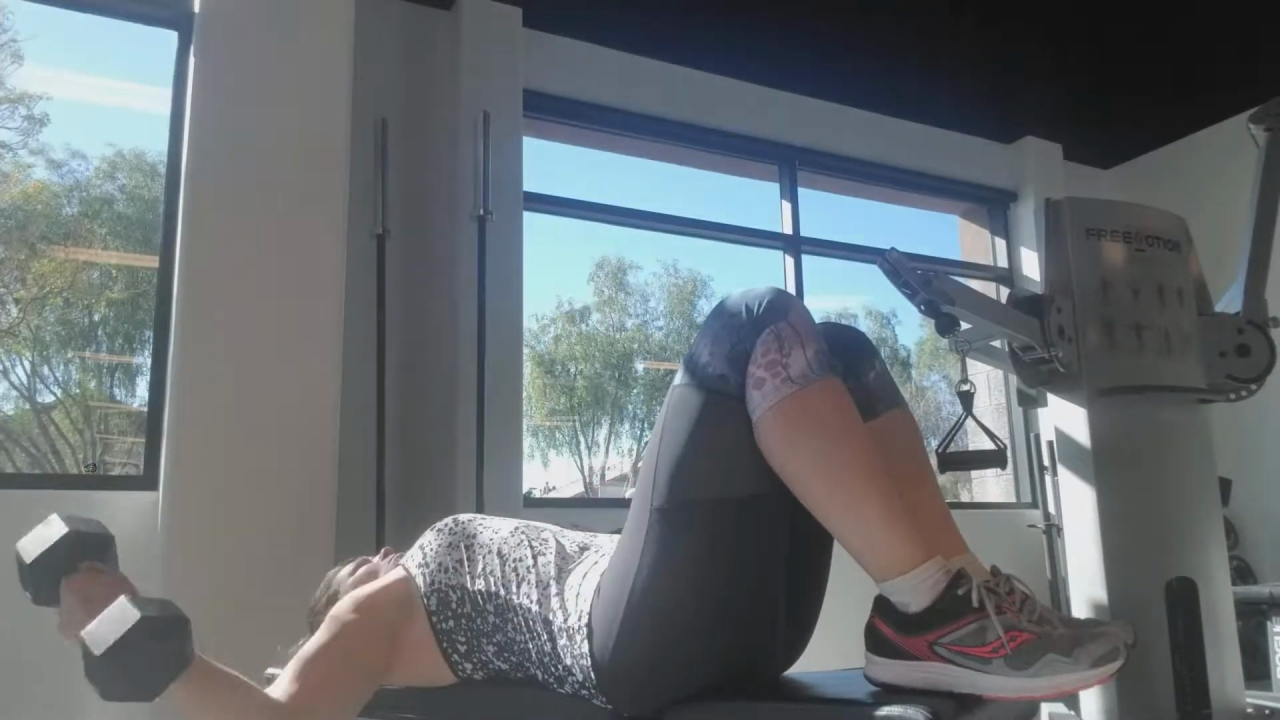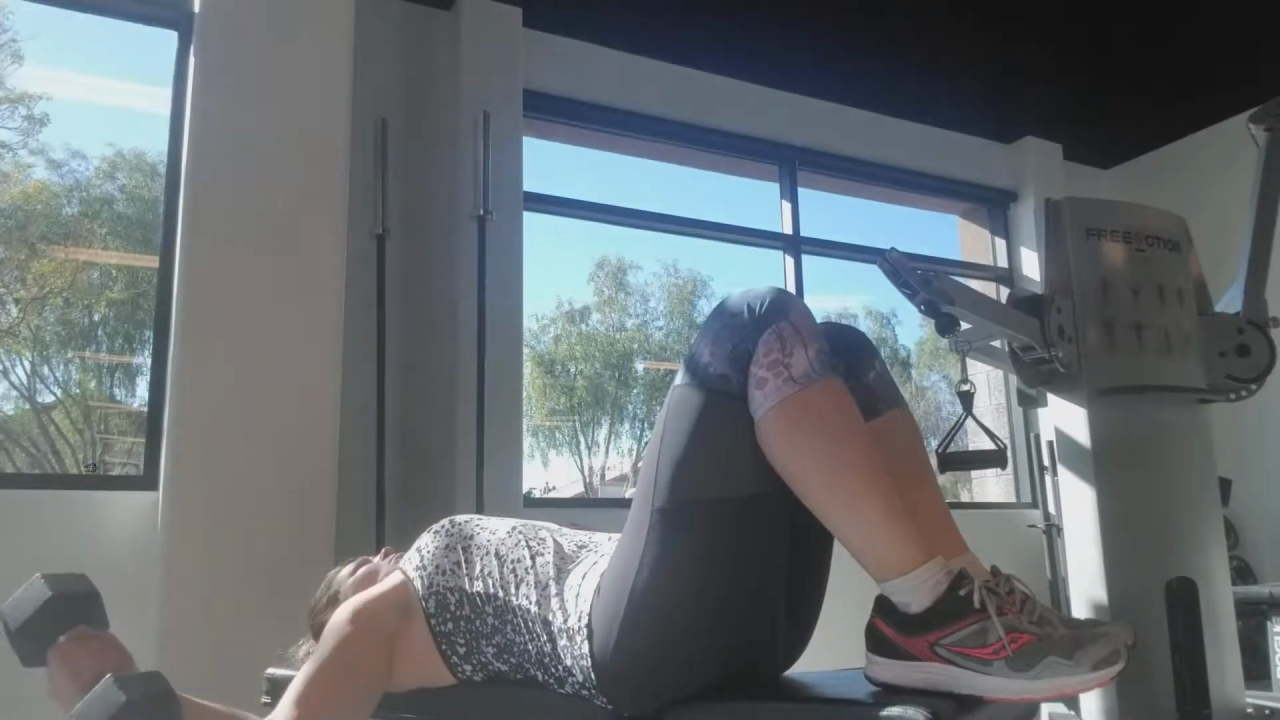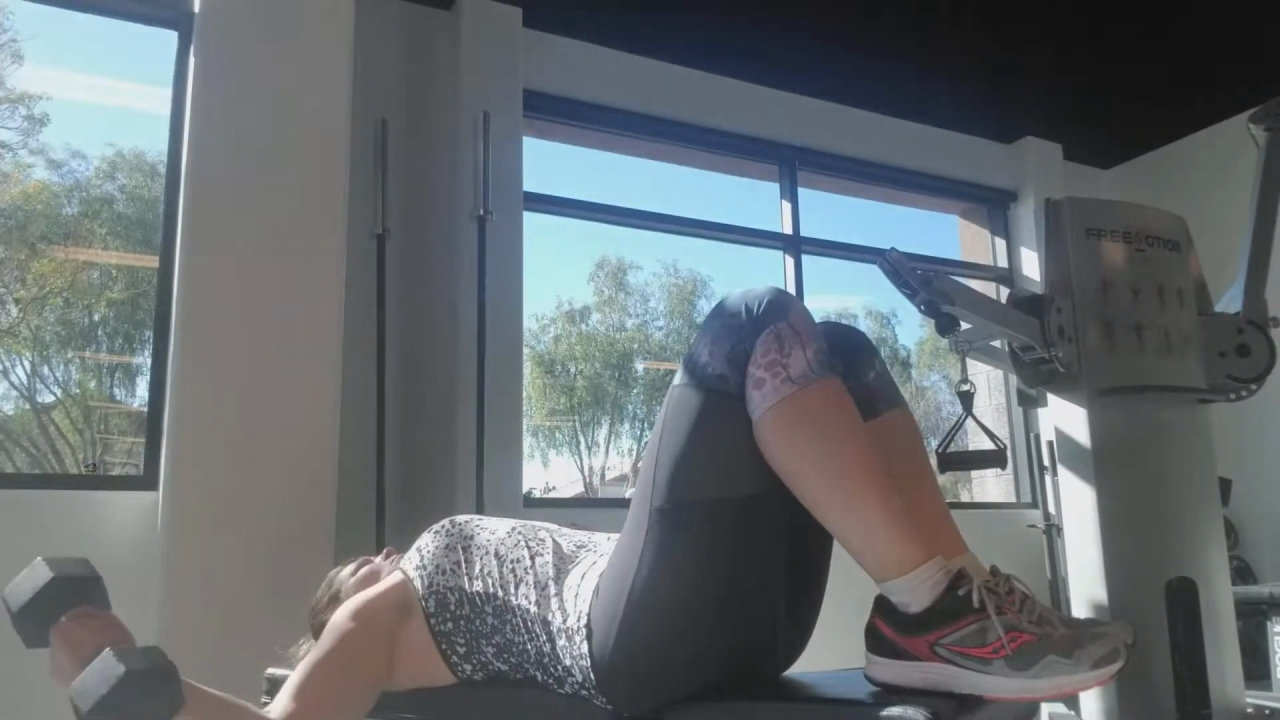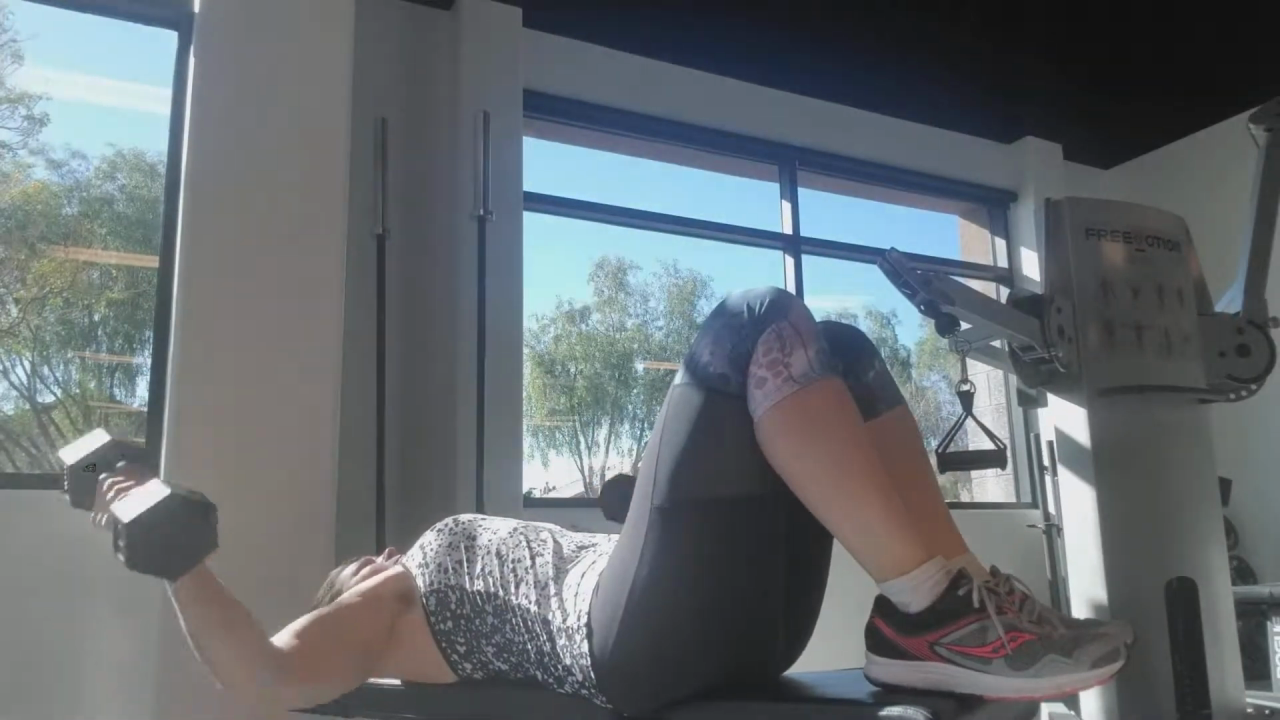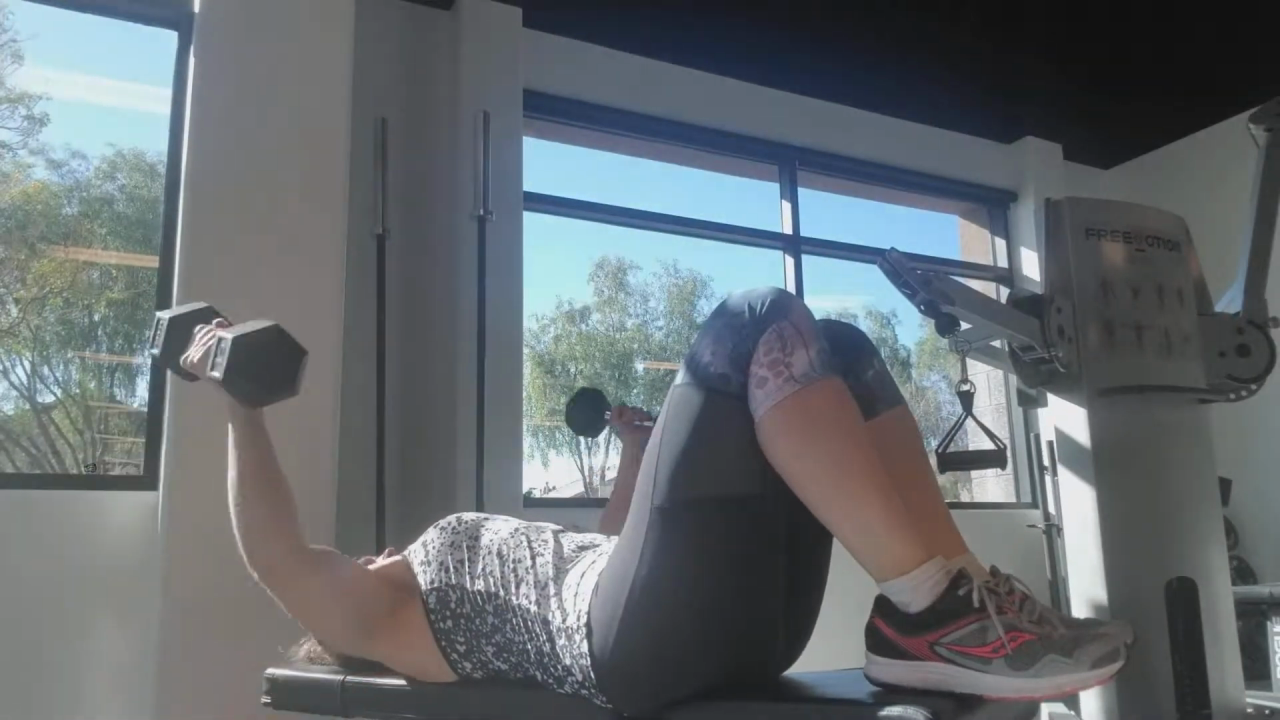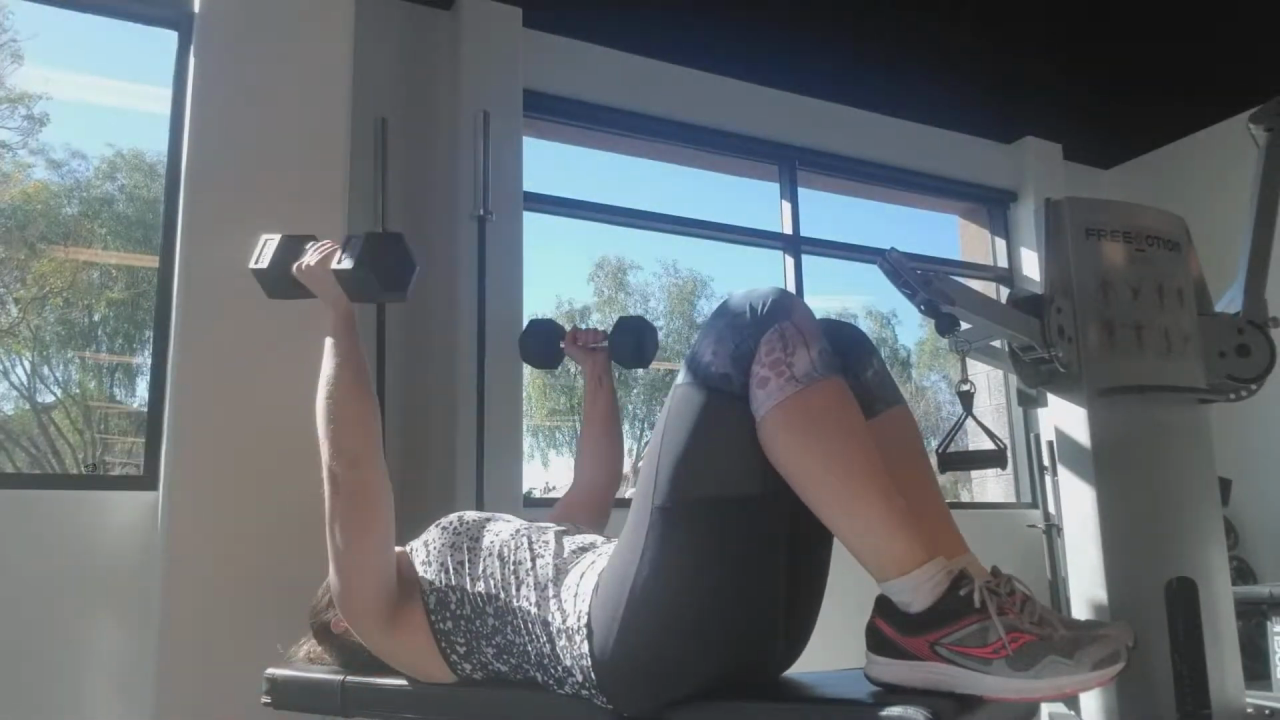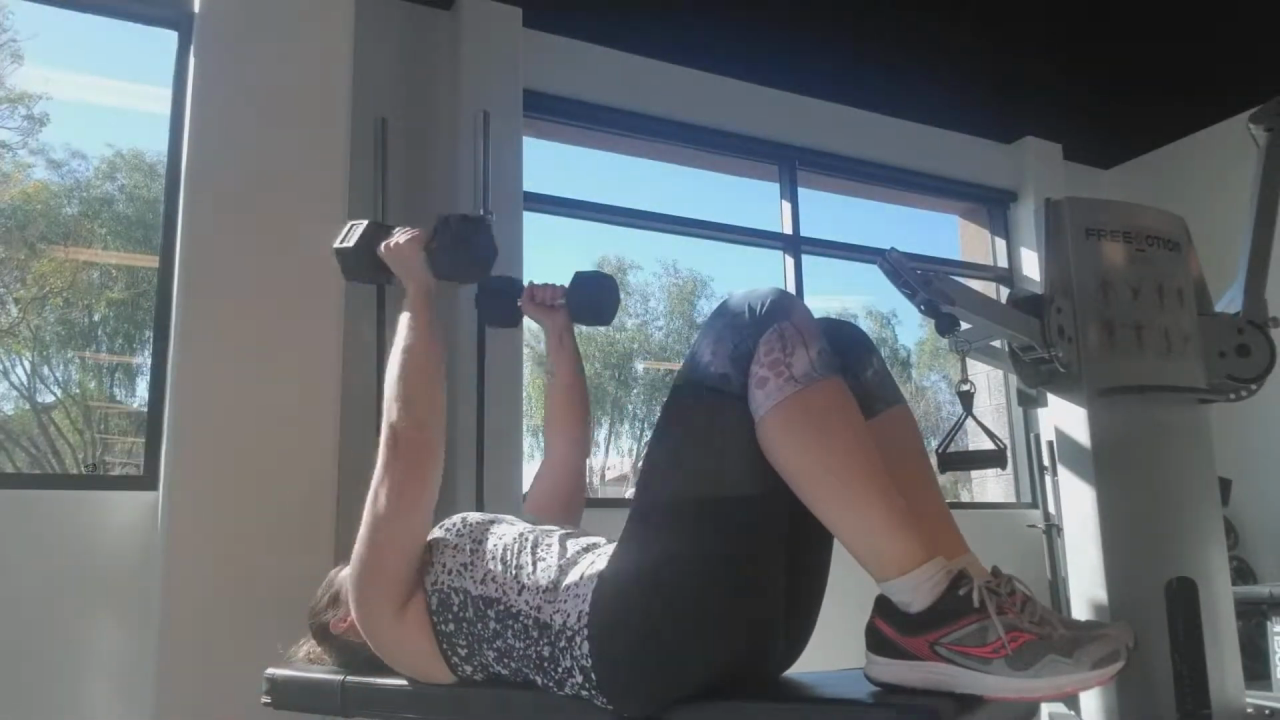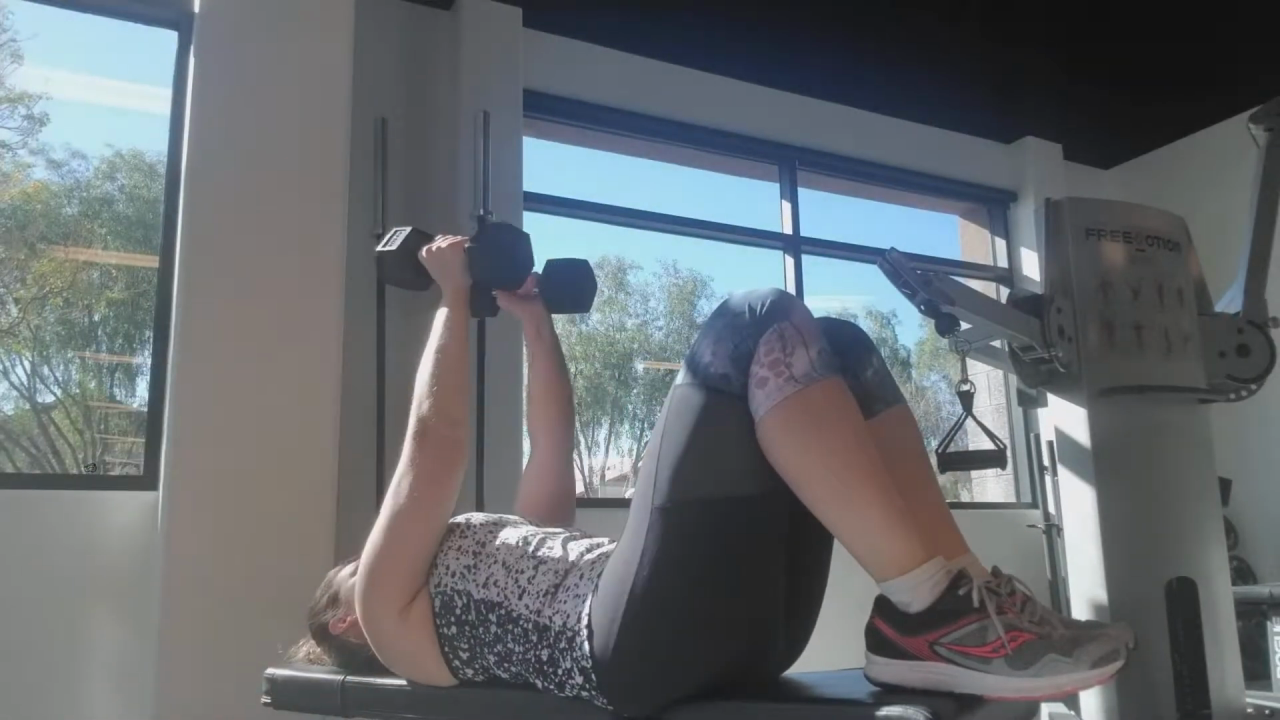
dt=0.2s
person 1, frame 1
left shoulder: (447, 570)
right shoulder: (379, 620)
left hip: (735, 621)
left knee: (839, 351)
right knee: (757, 327)
left ankle: (947, 598)
right ankle: (929, 617)
person 1, frame 2
left shoulder: (450, 560)
right shoulder: (377, 623)
left hip: (733, 619)
left knee: (838, 351)
right knee: (758, 328)
left ankle: (949, 599)
right ankle: (929, 618)
person 1, frame 3
left shoulder: (445, 566)
right shoulder: (376, 622)
left hip: (729, 617)
left knee: (838, 351)
right knee: (756, 327)
left ankle: (949, 598)
right ankle: (930, 618)
person 1, frame 4
left shoulder: (453, 566)
right shoulder: (386, 616)
left wrist: (634, 502)
left hip: (728, 619)
right hip: (638, 636)
left knee: (838, 351)
right knee: (757, 324)
left ankle: (949, 602)
right ankle: (928, 618)
person 1, frame 5
left shoulder: (459, 573)
right shoulder: (379, 611)
right elbow: (287, 566)
left wrist: (632, 445)
right wrist: (241, 406)
left hip: (722, 620)
right hip: (640, 634)
left knee: (837, 350)
right knee: (756, 325)
left ankle: (949, 596)
right ankle: (931, 617)
person 1, frame 6
left shoulder: (487, 557)
right shoulder: (384, 610)
left elbow: (598, 482)
right elbow: (351, 476)
left wrist: (596, 375)
right wrist: (338, 319)
left hip: (734, 619)
right hip: (635, 635)
left knee: (837, 349)
right knee: (758, 327)
left ankle: (947, 598)
right ankle: (929, 616)
person 1, frame 7
left shoulder: (505, 561)
right shoulder: (390, 608)
left elbow: (568, 452)
right elbow: (409, 443)
left wrist: (559, 334)
right wrist: (418, 293)
left hip: (734, 619)
right hip: (640, 635)
left knee: (838, 346)
right knee: (759, 325)
left ankle: (958, 593)
right ankle: (930, 614)
person 1, frame 8
left shoulder: (506, 552)
right shoulder: (392, 610)
left elbow: (552, 446)
right elbow: (433, 440)
left wrist: (535, 322)
right wrist: (453, 299)
left hip: (737, 617)
right hip: (643, 641)
left knee: (837, 347)
right knee: (757, 327)
left ankle: (957, 591)
right ankle: (931, 613)
